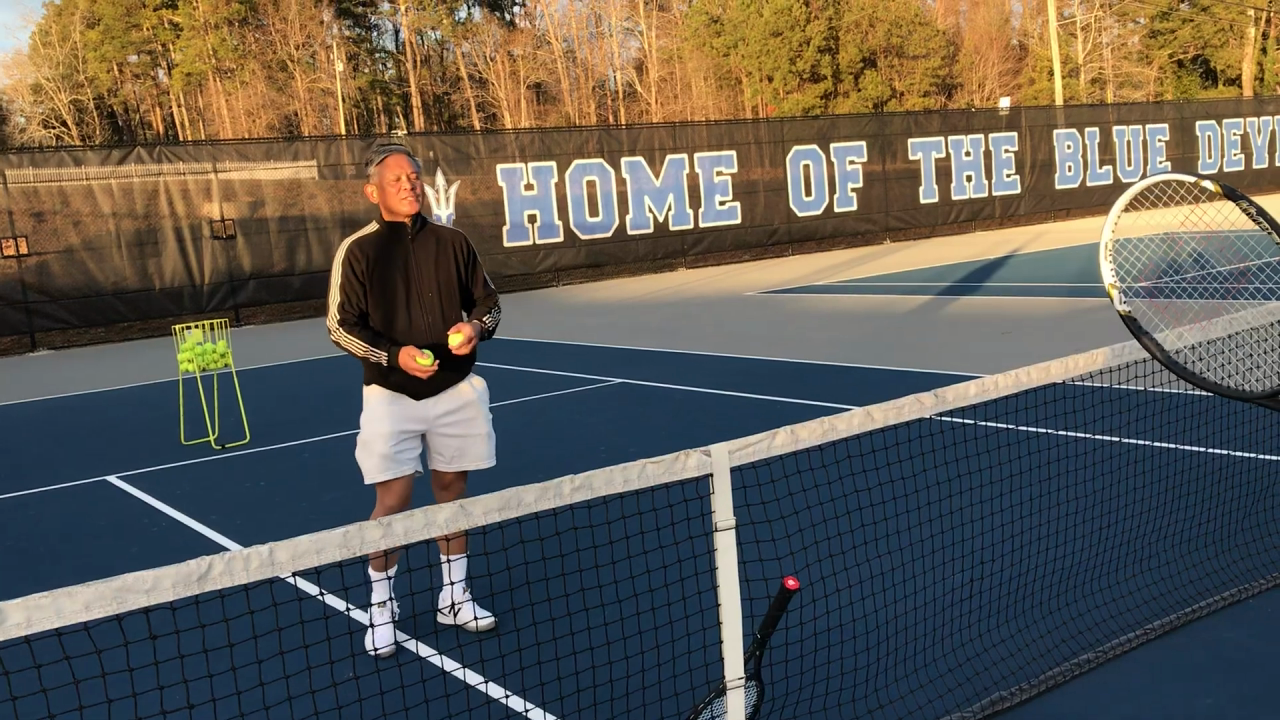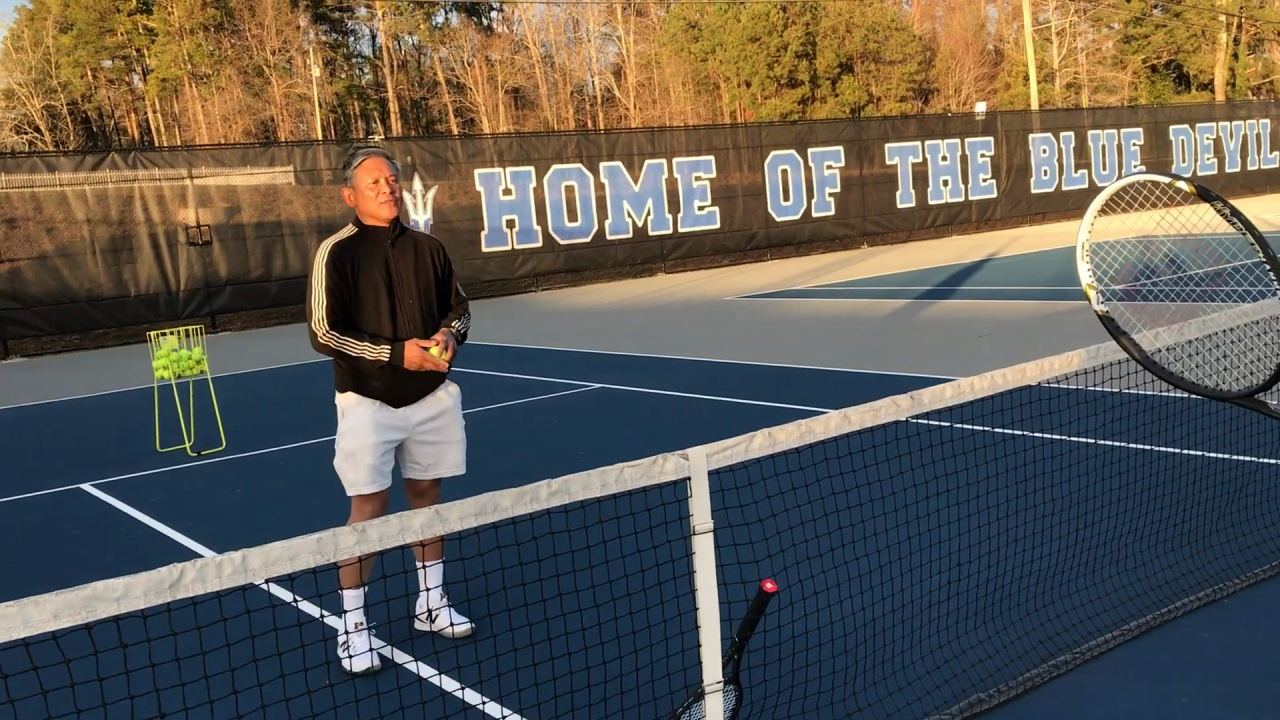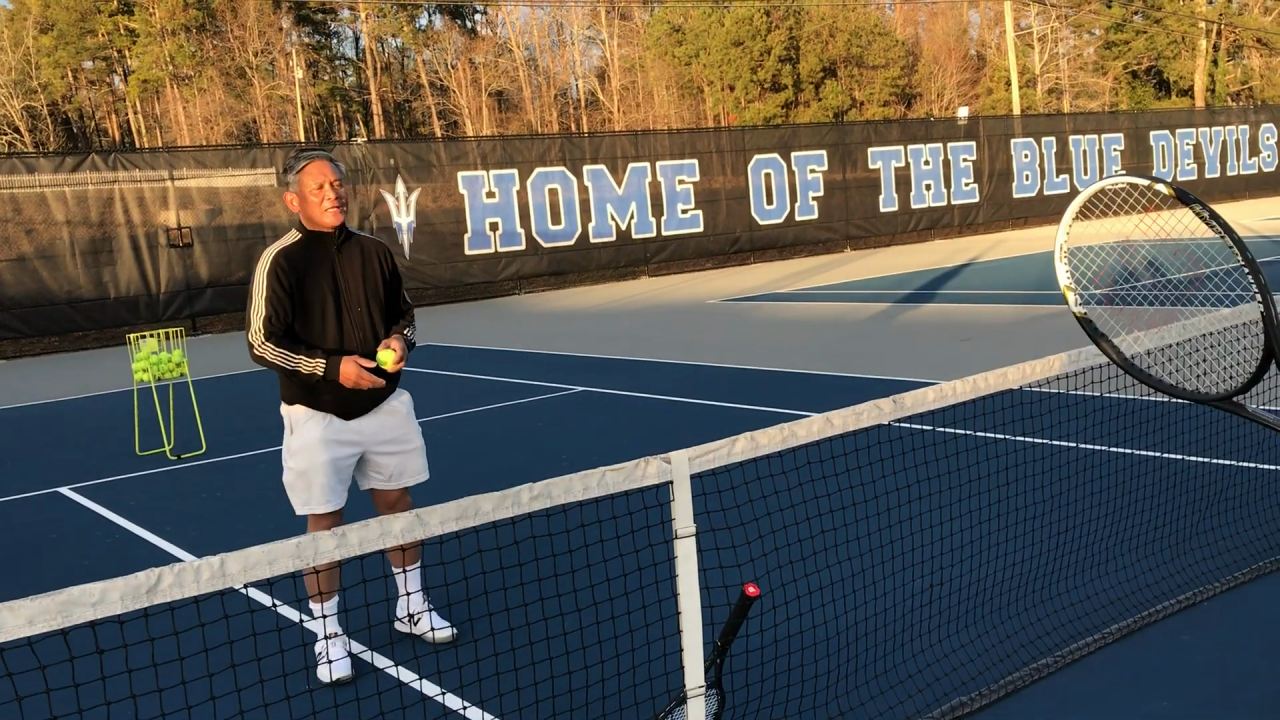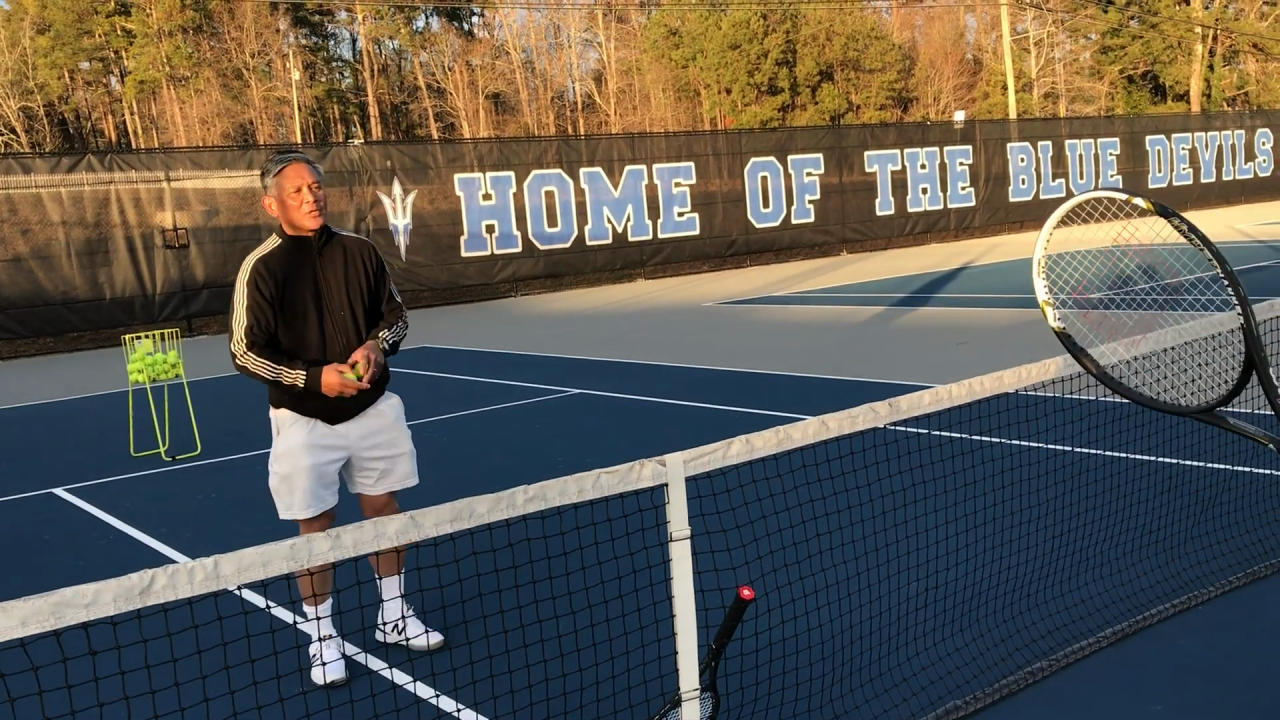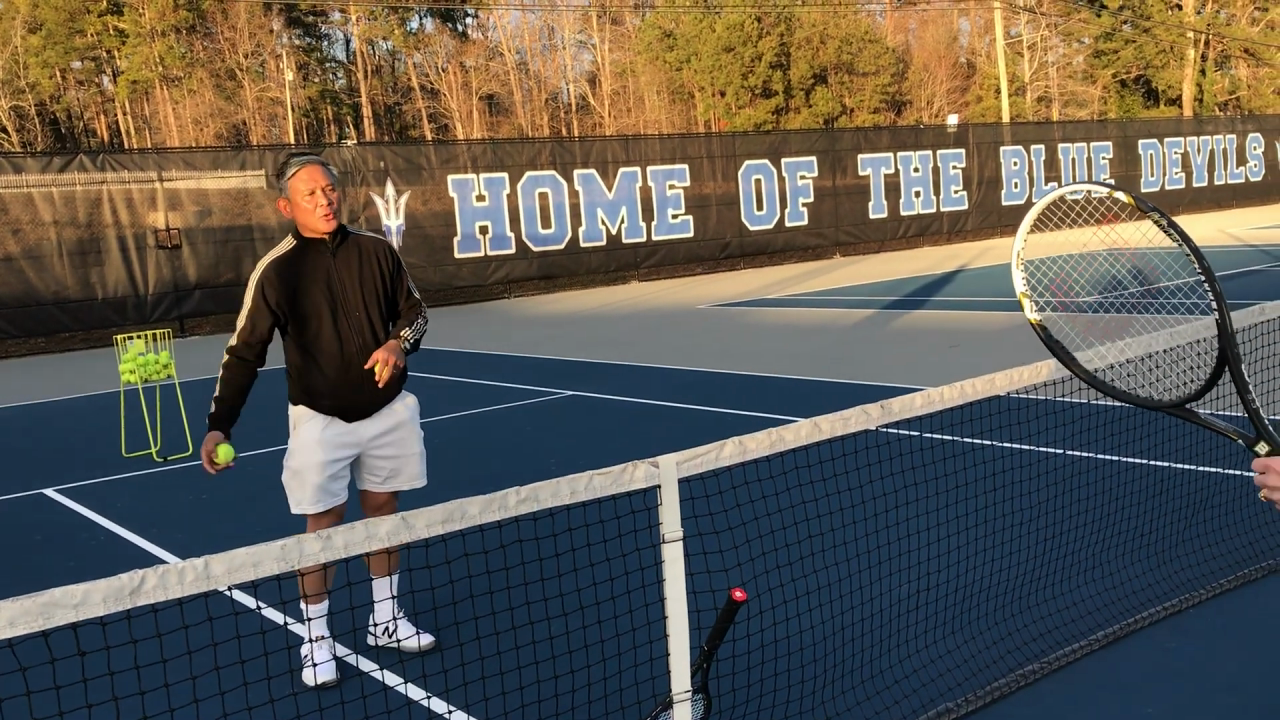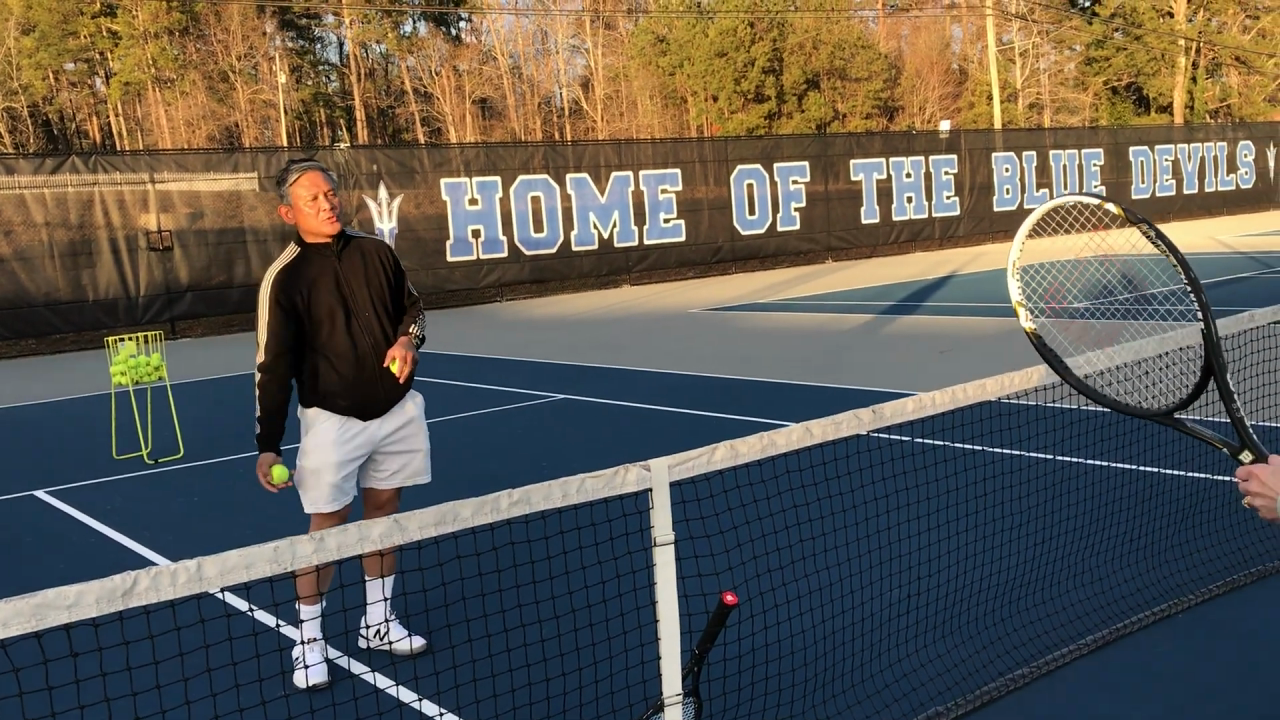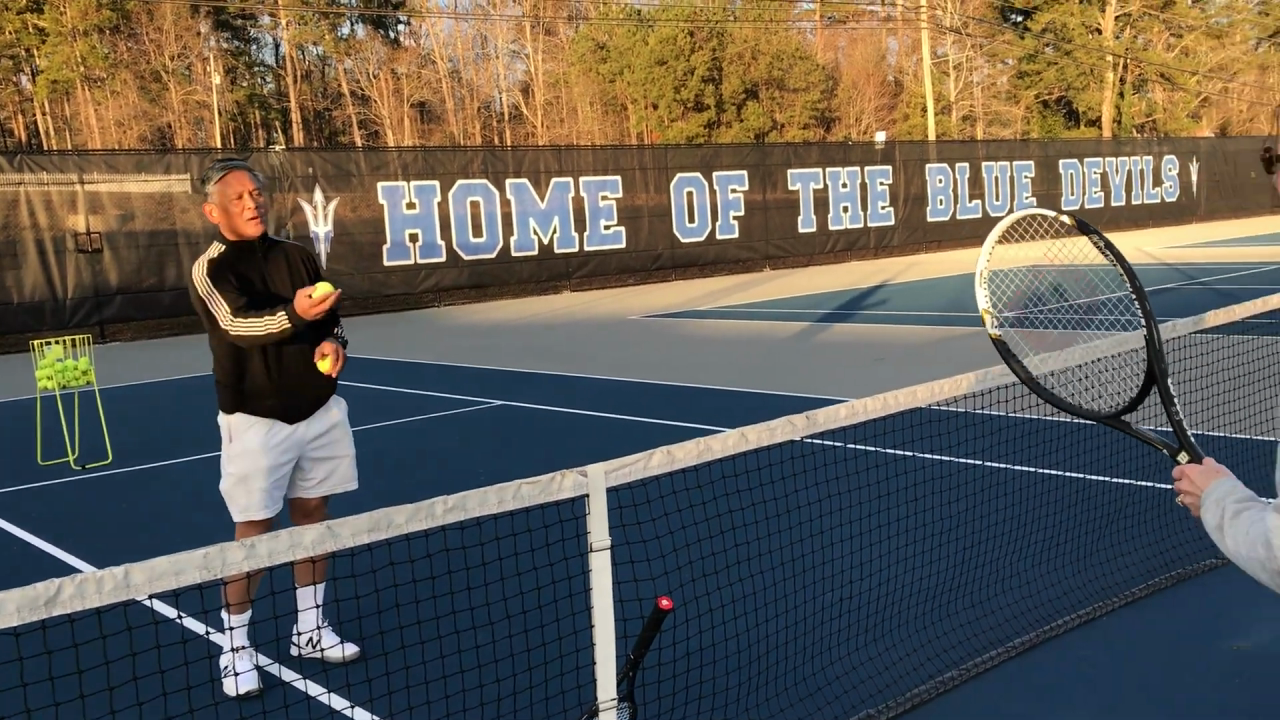
dt=0.4s
person 1, frame 1
left shoulder: (453, 242)
right shoulder: (358, 250)
left elbow: (487, 302)
right elbow: (340, 326)
left wrist: (476, 327)
right wrist: (392, 355)
left hip: (455, 388)
right hip: (391, 394)
left knee: (452, 489)
right knee: (393, 498)
left ankle: (454, 596)
right ankle: (381, 603)
person 1, frame 2
left shoulder: (428, 247)
right shoulder: (336, 253)
left elbow: (458, 307)
right elbow: (324, 333)
left wrist: (449, 334)
right wrist: (396, 352)
left hip: (431, 395)
right hip: (367, 401)
left knee: (426, 496)
right knee: (368, 508)
left ankle: (431, 603)
right ankle: (353, 625)
person 1, frame 3
left shoulder: (375, 252)
right shoulder: (280, 261)
left elbow: (403, 312)
right elbow: (262, 345)
left wrist: (400, 341)
right wrist: (332, 367)
left hip: (384, 404)
right hip: (318, 416)
left knee: (396, 504)
right knee: (325, 524)
left ankle: (412, 606)
right ankle: (328, 635)
person 1, frame 4
left shoulder: (360, 251)
right shoulder: (262, 268)
left elbow: (395, 315)
right elbow: (246, 353)
left wrist: (376, 346)
right wrist: (313, 378)
left hip: (373, 409)
right hip: (306, 422)
left knee: (384, 511)
right knee: (315, 529)
left ankle: (394, 616)
right ankle: (322, 638)
person 1, frame 5
left shoulder: (376, 250)
right shoulder: (276, 271)
left elbow: (414, 311)
right elbow: (242, 353)
left wrist: (399, 343)
right wrist: (218, 425)
left hip: (388, 408)
right hip: (321, 419)
left knee: (383, 511)
right knee: (323, 526)
left ankle: (386, 619)
right ankle: (317, 638)
person 1, frame 6
left shoulder: (376, 252)
right shoulder: (284, 278)
left elbow: (411, 307)
right elbow: (273, 368)
left wrist: (408, 340)
right wrist: (267, 444)
left hip: (397, 408)
right hip: (333, 419)
left knee: (383, 511)
right knee: (328, 526)
left ankle: (378, 621)
right ankle: (309, 639)
person 1, frame 7
left shoulder: (298, 256)
right shoulder: (211, 269)
left elbow: (329, 316)
right elbow: (237, 325)
left wrist: (334, 341)
right wrist: (295, 315)
left hip: (319, 411)
right hip: (256, 421)
left knee: (312, 516)
right knee: (254, 532)
left ankle: (310, 628)
right ankle: (236, 646)
